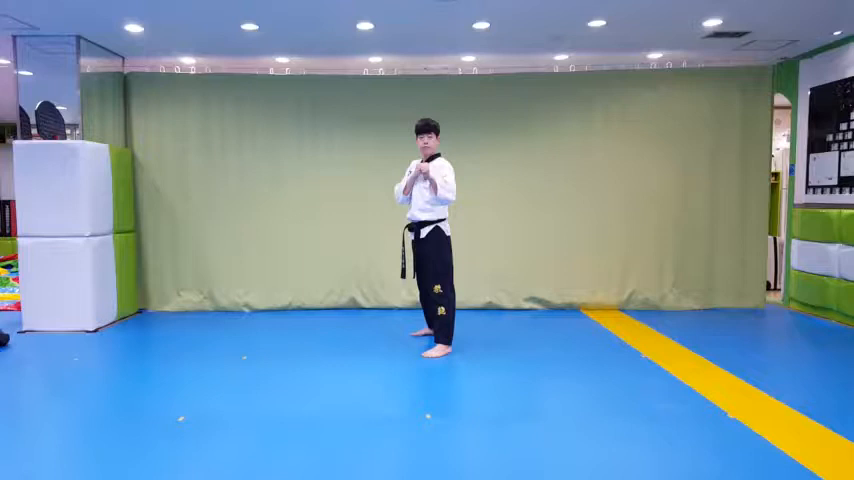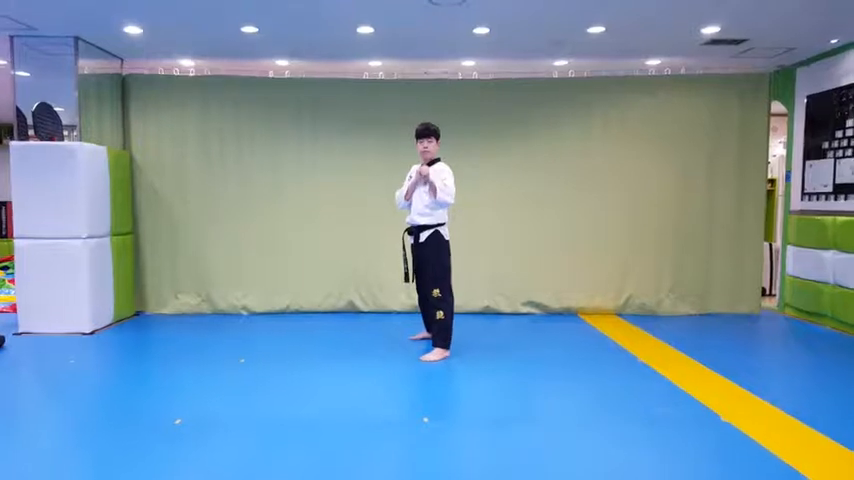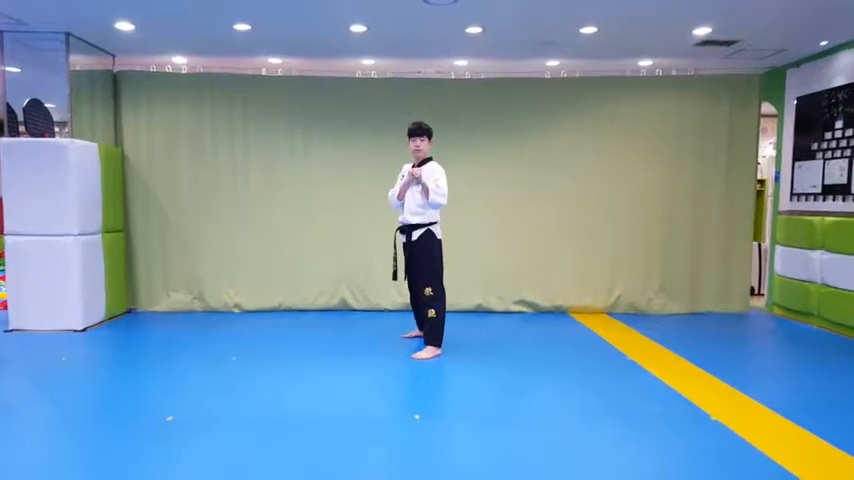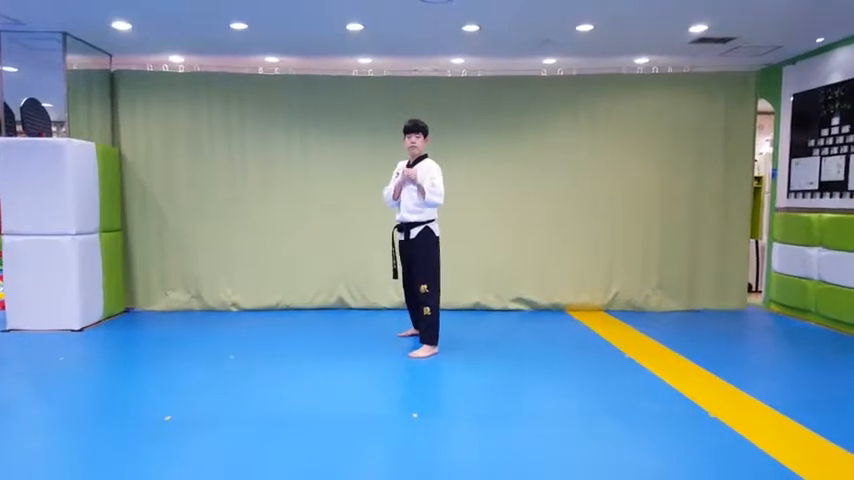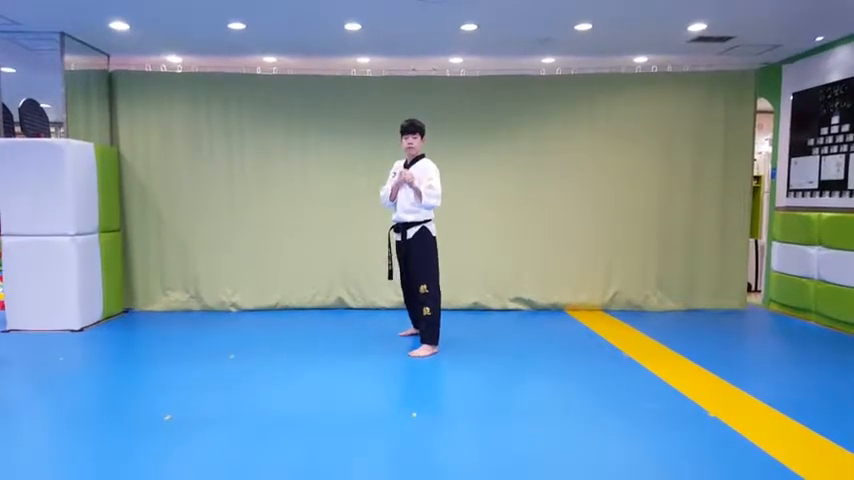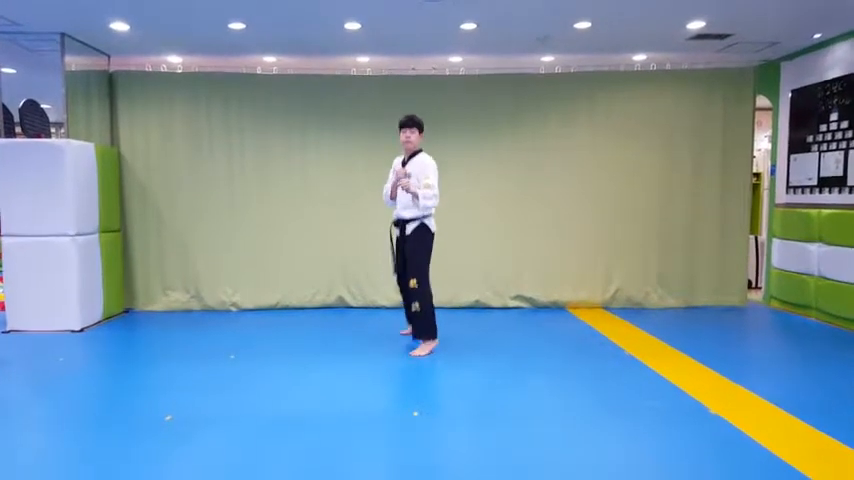
dt=0.4s
person 1, frame 1
left shoulder: (442, 165)
right shoulder: (414, 166)
left elbow: (448, 196)
right elbow: (400, 197)
left wrist: (430, 176)
right wrist: (413, 177)
left hip: (436, 231)
right hip: (418, 232)
left knee: (440, 284)
right knee: (424, 282)
left ankle: (444, 342)
right ankle: (433, 325)
person 1, frame 2
left shoulder: (442, 170)
right shoulder: (414, 171)
left elbow: (447, 199)
right elbow: (401, 202)
left wrist: (430, 179)
right wrist: (415, 182)
left hip: (434, 235)
right hip: (417, 235)
left knee: (438, 288)
right knee: (423, 286)
left ankle: (442, 347)
right ankle: (431, 329)
person 1, frame 3
left shoulder: (435, 169)
right shoulder: (406, 170)
left elbow: (439, 200)
right elbow: (394, 202)
left wrist: (422, 181)
right wrist: (407, 183)
left hip: (427, 234)
right hip: (408, 234)
left knee: (430, 286)
right knee: (415, 284)
left ankle: (434, 344)
right ankle: (423, 327)
person 1, frame 4
left shoulder: (431, 167)
right shoulder: (401, 167)
left elbow: (436, 199)
right elbow: (389, 200)
left wrist: (417, 181)
right wrist: (401, 182)
left hip: (424, 232)
right hip: (404, 232)
left knee: (426, 285)
right knee: (410, 282)
left ankle: (430, 343)
right ankle: (419, 325)
person 1, frame 5
left shoulder: (428, 167)
right shoulder: (397, 167)
left elbow: (433, 200)
right elbow: (386, 201)
left wrist: (414, 185)
right wrist: (398, 183)
left hip: (421, 232)
right hip: (401, 232)
left knee: (426, 285)
right knee: (408, 283)
left ankle: (430, 343)
right ankle: (418, 325)
person 1, frame 6
left shoulder: (426, 162)
right shoulder: (398, 163)
left elbow: (432, 199)
right elbow: (389, 199)
left wrist: (412, 190)
right wrist: (395, 182)
left hip: (420, 228)
right hip: (402, 228)
left knee: (418, 281)
right knee: (404, 279)
left ankle: (428, 337)
right ankle: (415, 323)
